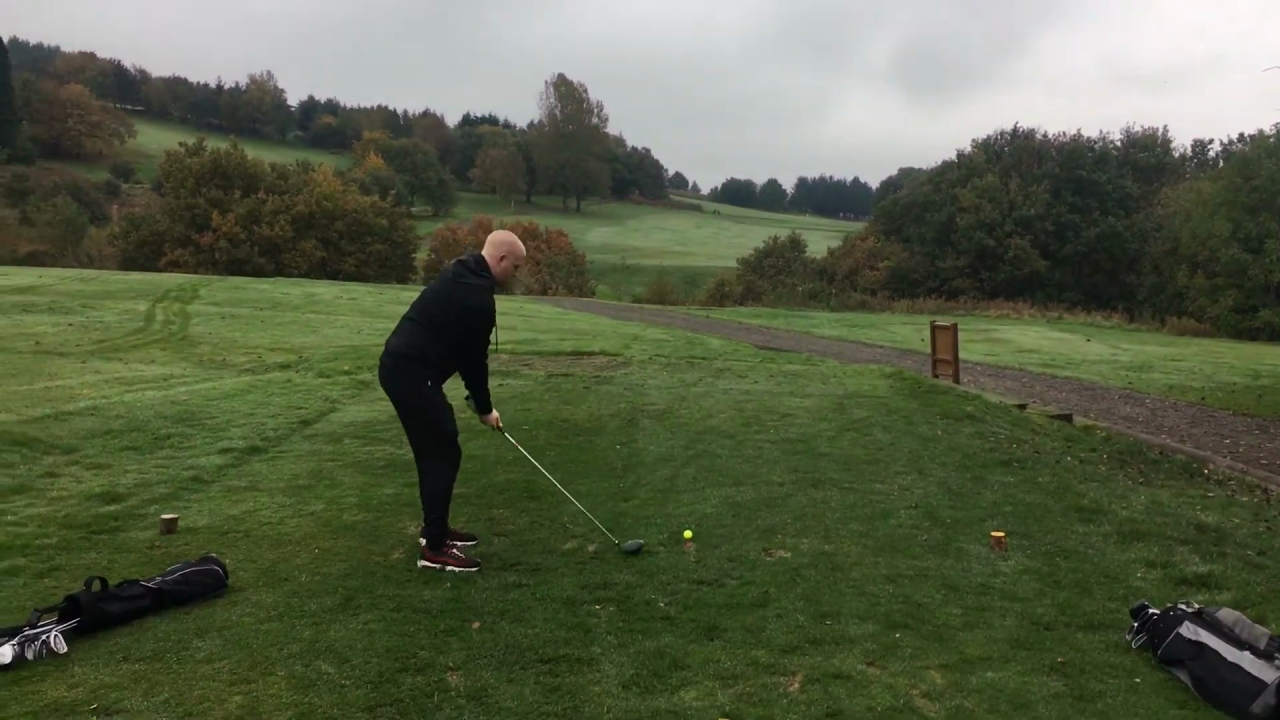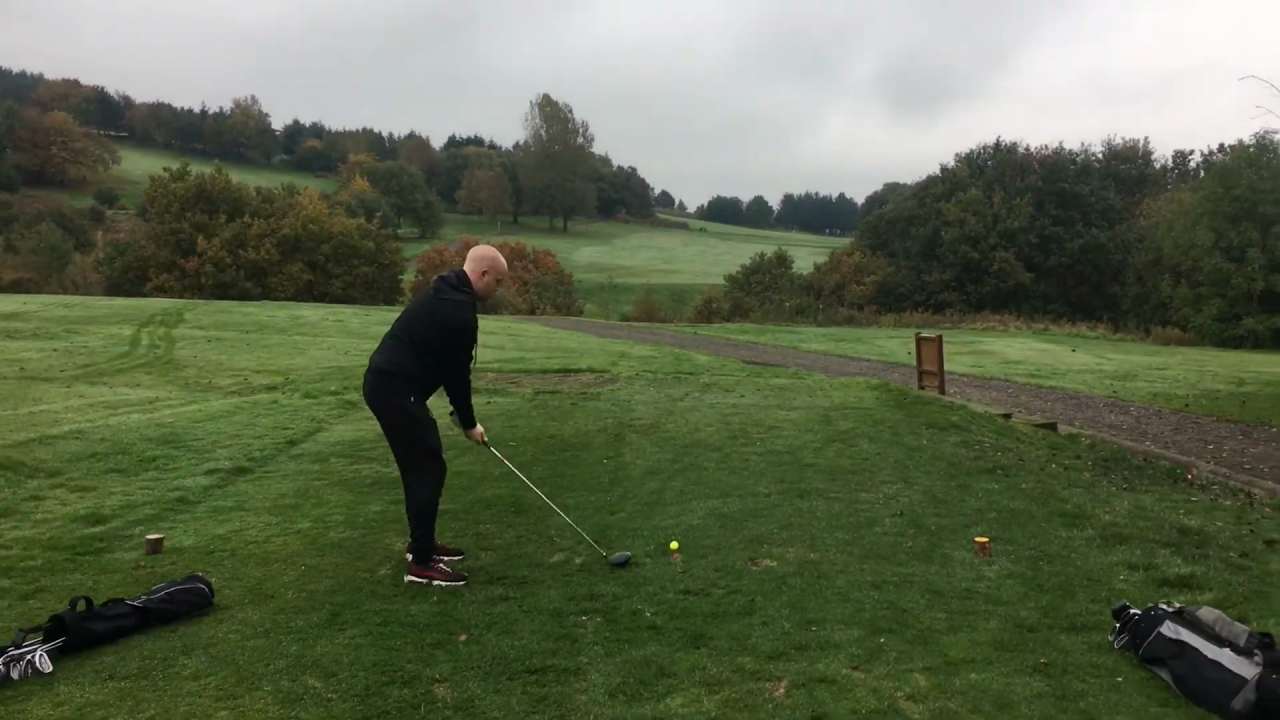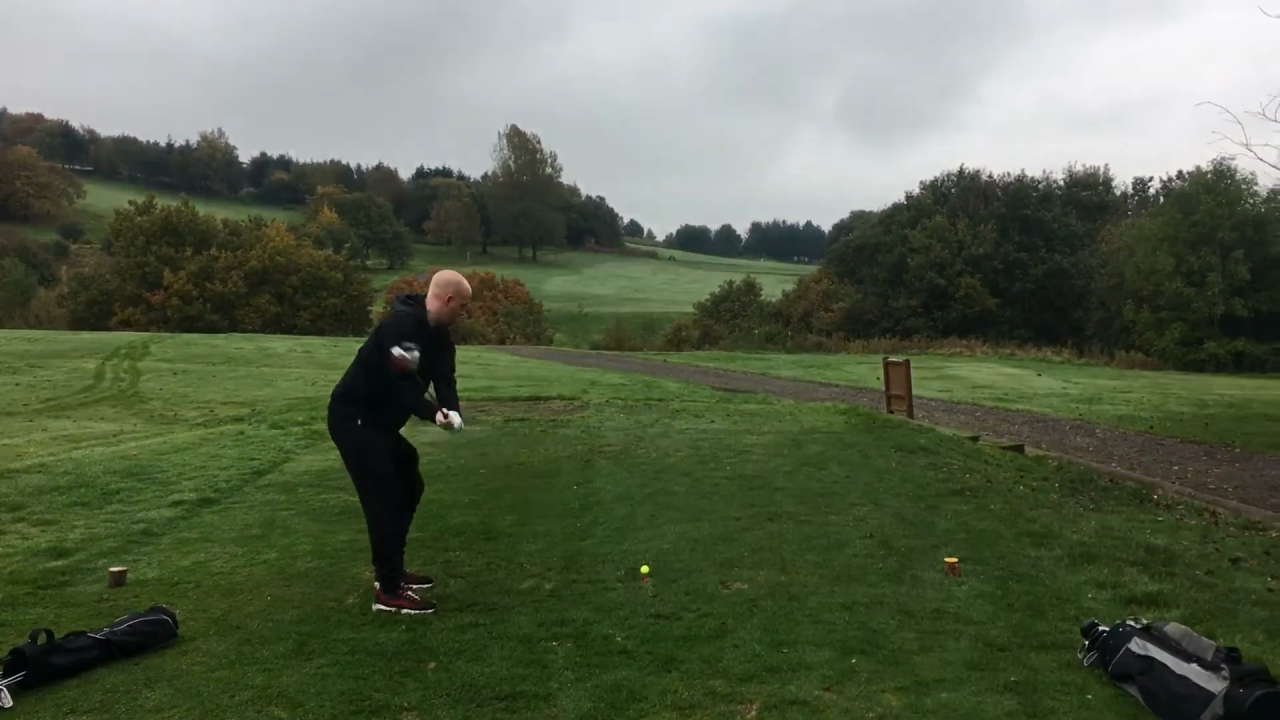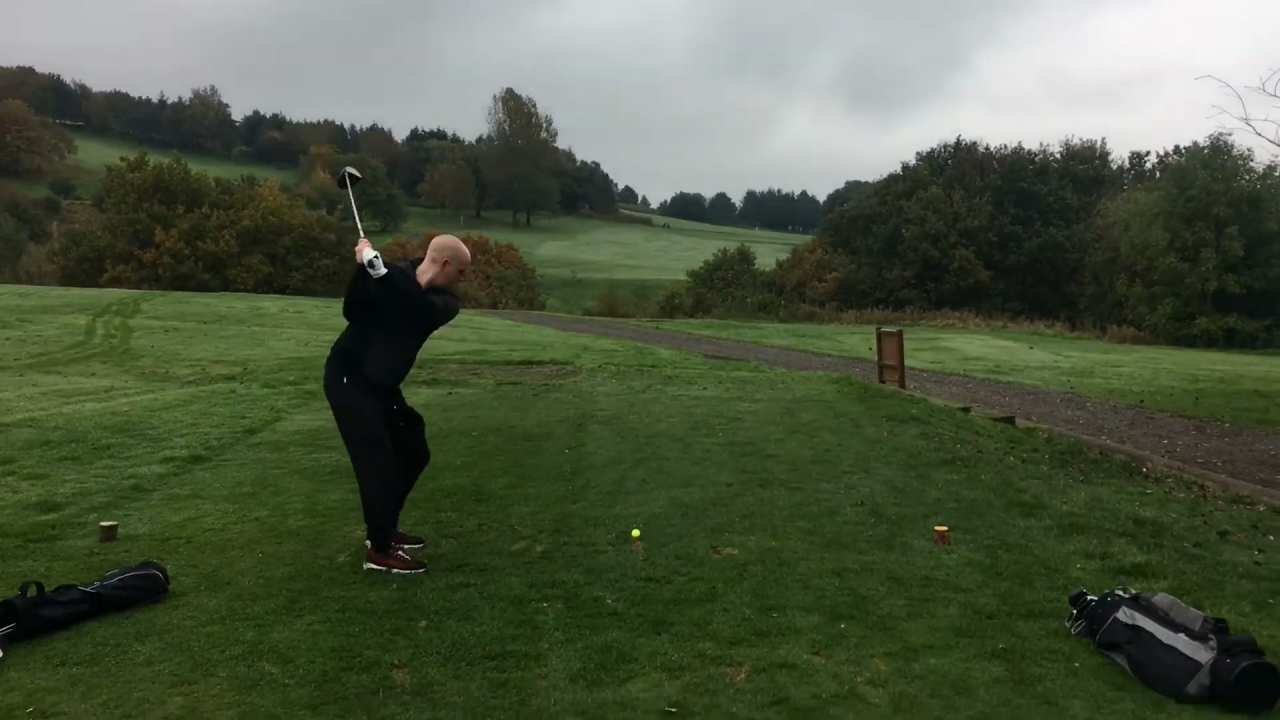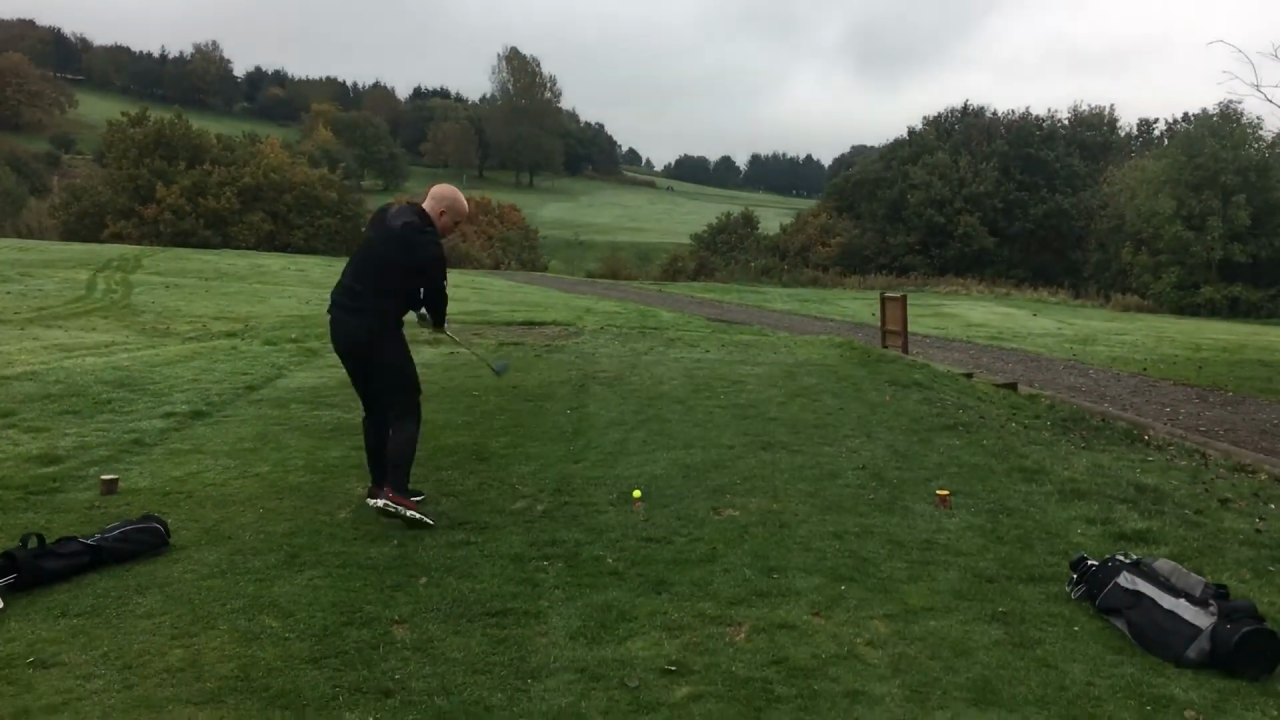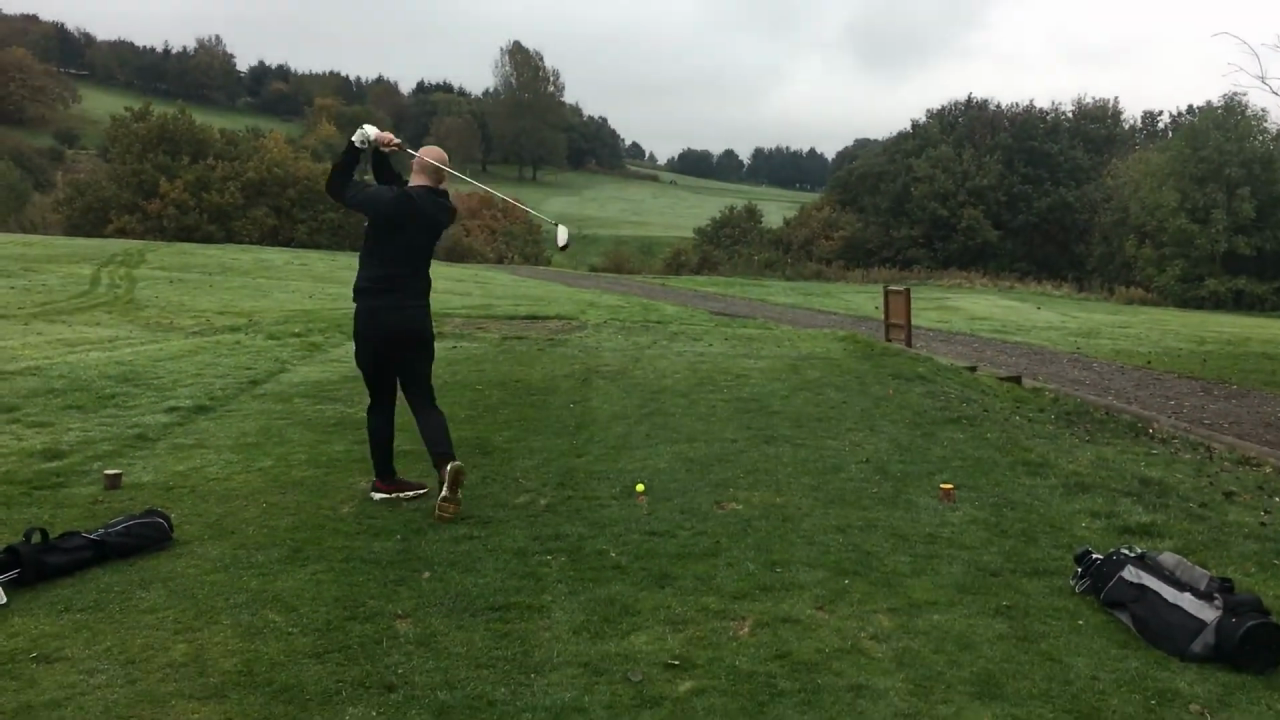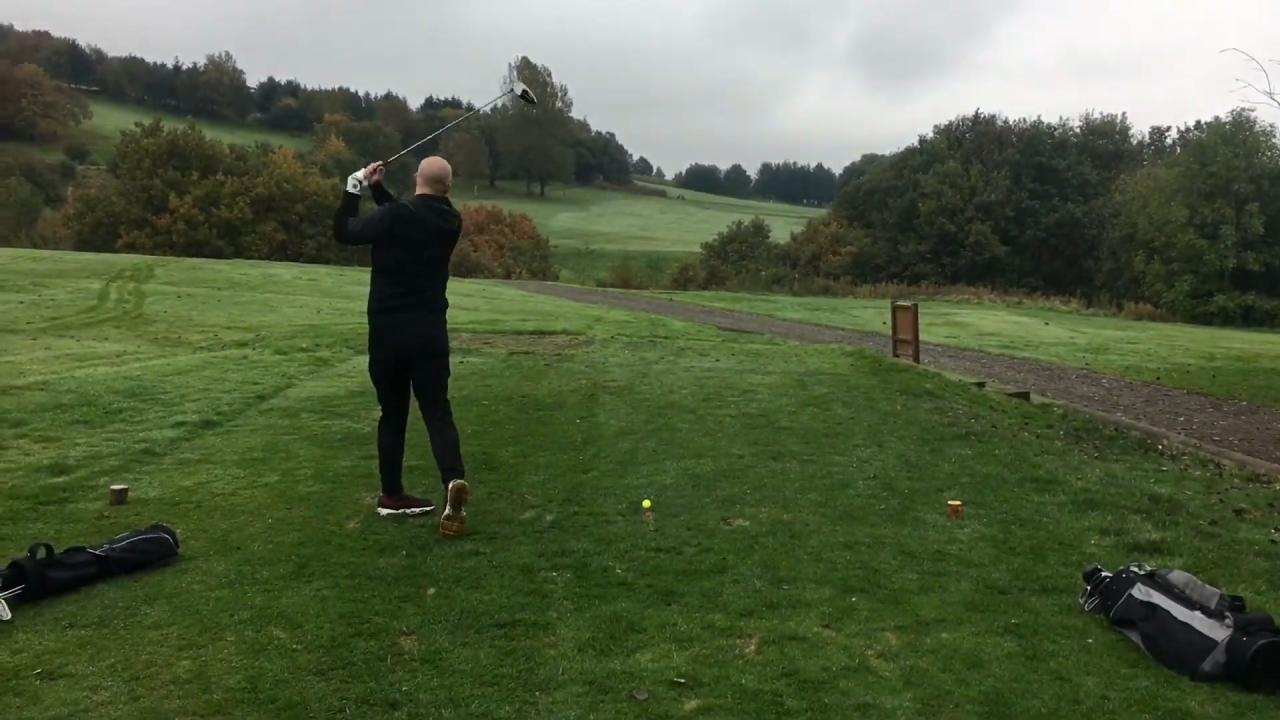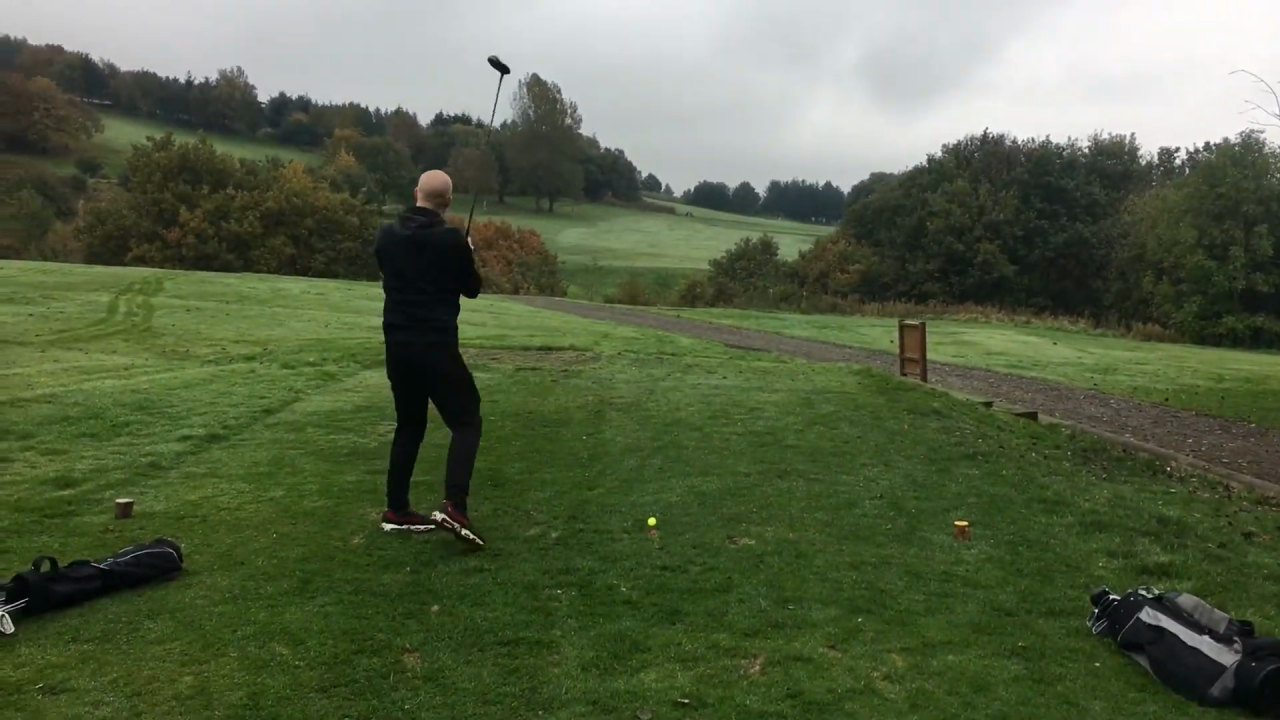
dt=0.4s
person 1, frame 1
left shoulder: (461, 276)
right shoulder: (477, 297)
right elbow: (474, 358)
left wrist: (478, 400)
right wrist: (485, 408)
left hip: (402, 364)
right hip: (412, 373)
left knee: (434, 451)
right knee: (443, 454)
left ankle: (435, 527)
right ankle: (435, 547)
person 1, frame 2
left shoulder: (447, 294)
right shoulder: (458, 312)
left elbow: (449, 367)
right elbow: (457, 373)
left wrist: (463, 415)
right wrist: (469, 423)
left hip: (388, 382)
right hip: (396, 390)
left knee: (422, 466)
right knee: (428, 469)
left ankle: (422, 543)
right ankle: (421, 562)
person 1, frame 3
left shoulder: (439, 335)
right shoulder: (402, 322)
left elbow: (445, 380)
right elbow: (402, 385)
left wrist: (450, 412)
right wrist: (432, 413)
left hip: (381, 420)
right hip: (354, 418)
left knee: (409, 487)
right knee: (385, 498)
left ankle: (391, 570)
right ankle: (389, 590)
person 1, frame 4
left shoulder: (445, 300)
right shoulder: (392, 276)
left elbow: (425, 307)
right elbow: (353, 313)
left wrist: (376, 268)
right wrist: (365, 268)
left hip: (383, 385)
right hip: (348, 378)
left knee: (415, 452)
right knee: (377, 461)
left ankle: (383, 529)
right ankle: (380, 549)
person 1, frame 5
left shoulder: (387, 215)
right shoulder: (431, 249)
right elbow: (434, 296)
right wrist: (437, 322)
left hip: (343, 322)
right hip: (377, 330)
left knee: (376, 406)
right knee: (404, 409)
left ankle: (381, 484)
right ankle: (395, 492)
person 1, frame 6
left shoulder: (394, 203)
right shoulder: (440, 211)
left elbow: (336, 187)
left wrist: (363, 139)
right wrist: (378, 150)
left hip: (373, 314)
right hip: (414, 316)
left knee: (381, 399)
right knee: (422, 397)
left ankle: (385, 479)
right ankle: (446, 465)
person 1, frame 7
left shoulder: (393, 215)
right shoulder: (452, 223)
left elbow: (343, 233)
left wrist: (356, 184)
right wrist: (378, 189)
left hip: (386, 329)
right hip: (430, 330)
left knee: (392, 413)
right knee: (437, 412)
left ankle: (391, 494)
right ankle: (454, 480)
person 1, frame 8
left shoulder: (387, 235)
right shoulder: (449, 238)
right elbow: (470, 288)
right wrist: (467, 257)
left hip: (397, 344)
right hip: (435, 344)
left knee: (408, 425)
right knee: (466, 421)
left ankle: (396, 509)
right ankle: (453, 507)
